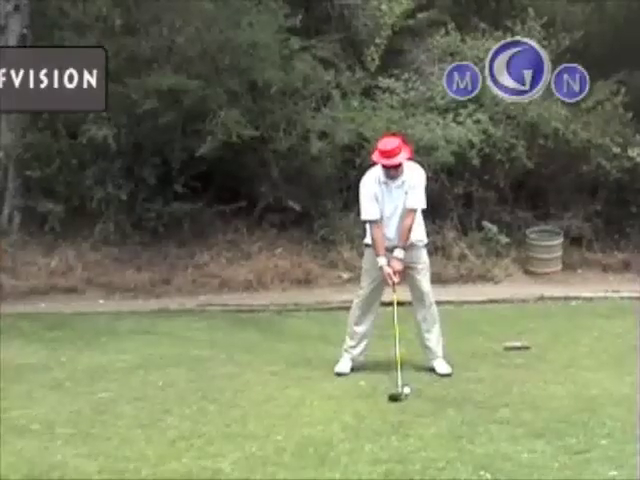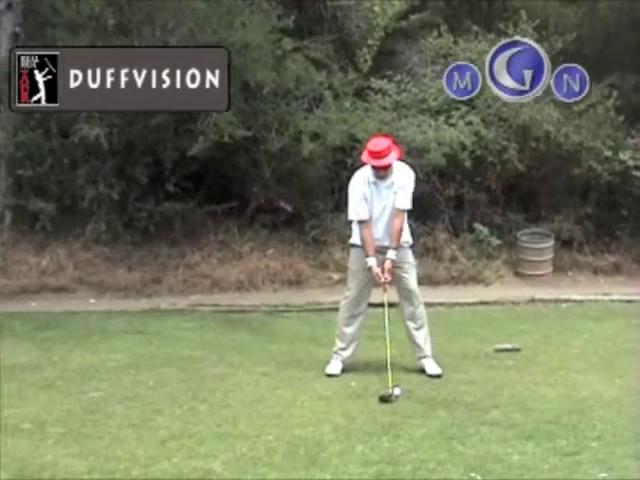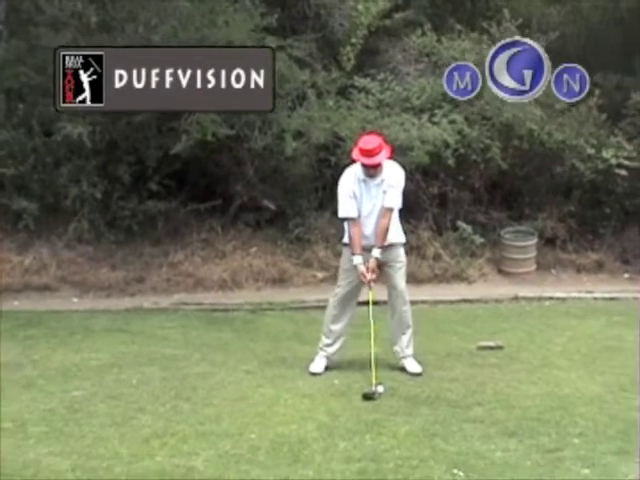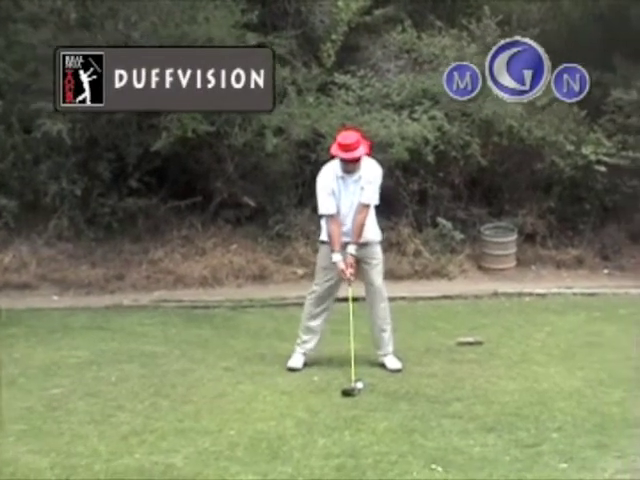
dt=0.5s
person 1, frame 1
left shoulder: (416, 174)
right shoulder: (369, 181)
left elbow: (409, 217)
right elbow: (375, 225)
left wrist: (398, 255)
right wrist: (383, 262)
left hip: (412, 245)
right hip: (378, 246)
left knee: (425, 298)
right knee: (365, 299)
left ankle: (436, 357)
right ankle: (349, 355)
person 1, frame 2
left shoulder: (405, 174)
right shoulder: (358, 181)
left elbow: (398, 217)
right elbow: (364, 225)
left wrist: (391, 256)
right wrist: (372, 262)
left hip: (398, 246)
right hip: (364, 247)
left knee: (412, 298)
right knee: (352, 300)
left ankle: (425, 356)
right ankle: (339, 356)
person 1, frame 3
left shoulder: (395, 172)
right shoulder: (348, 179)
left elbow: (386, 216)
right elbow: (353, 222)
left wrist: (376, 255)
right wrist: (358, 260)
left hip: (390, 245)
right hip: (357, 245)
left knee: (400, 297)
right knee: (342, 298)
left ankle: (406, 354)
right ankle: (324, 353)
person 1, frame 4
left shoulder: (372, 169)
right shoulder: (326, 176)
left elbow: (363, 212)
right elbow: (332, 220)
left wrist: (352, 251)
right wrist: (337, 257)
left hip: (367, 242)
right hip: (333, 241)
left knee: (378, 294)
right knee: (320, 294)
left ankle: (386, 351)
right ankle: (302, 349)
